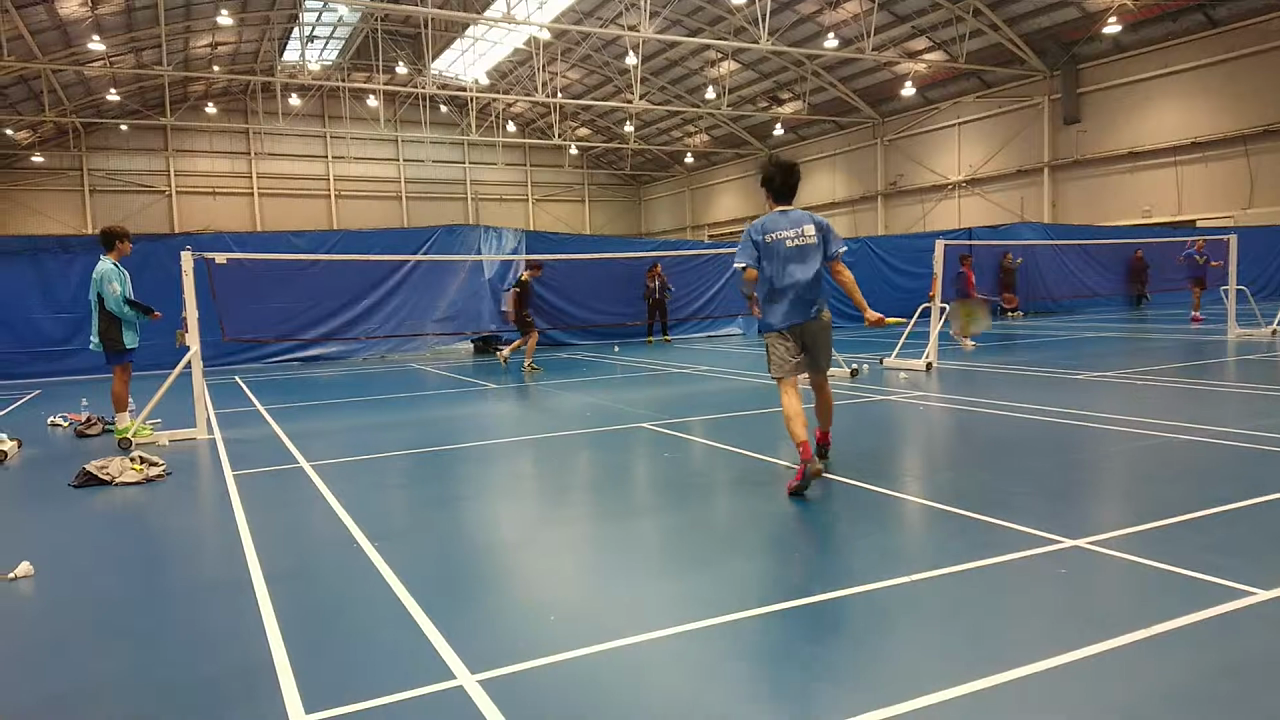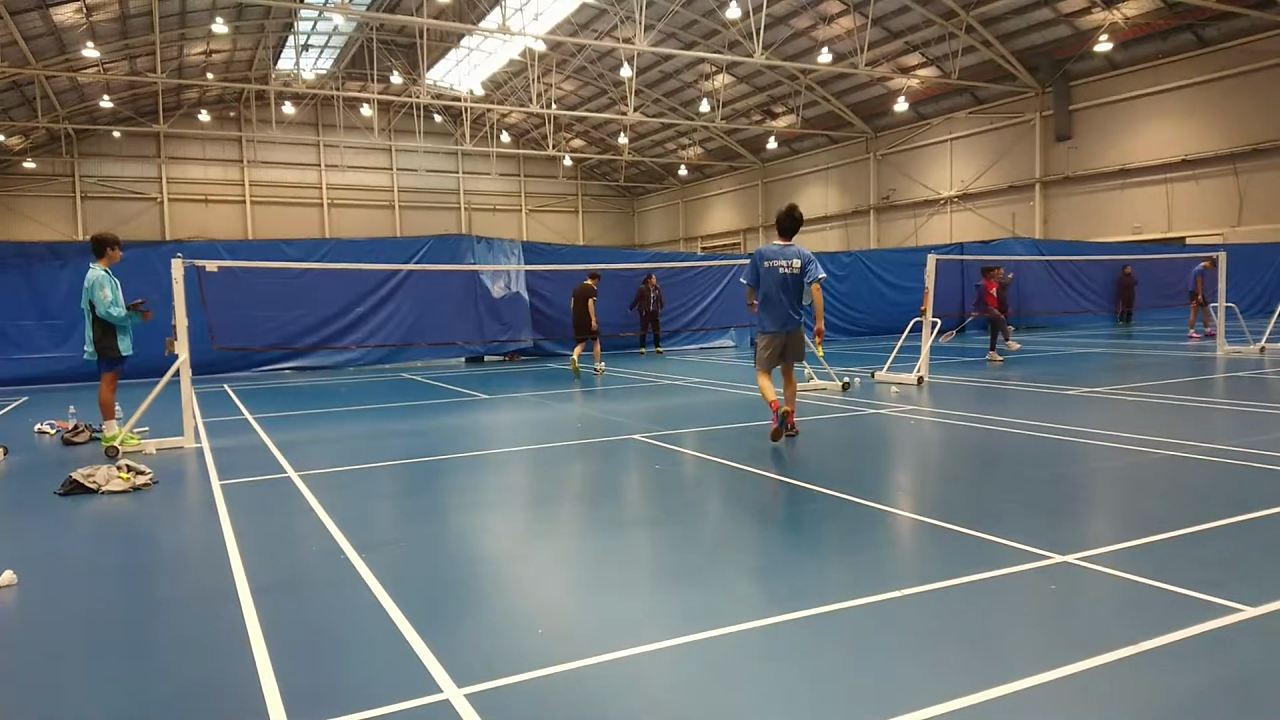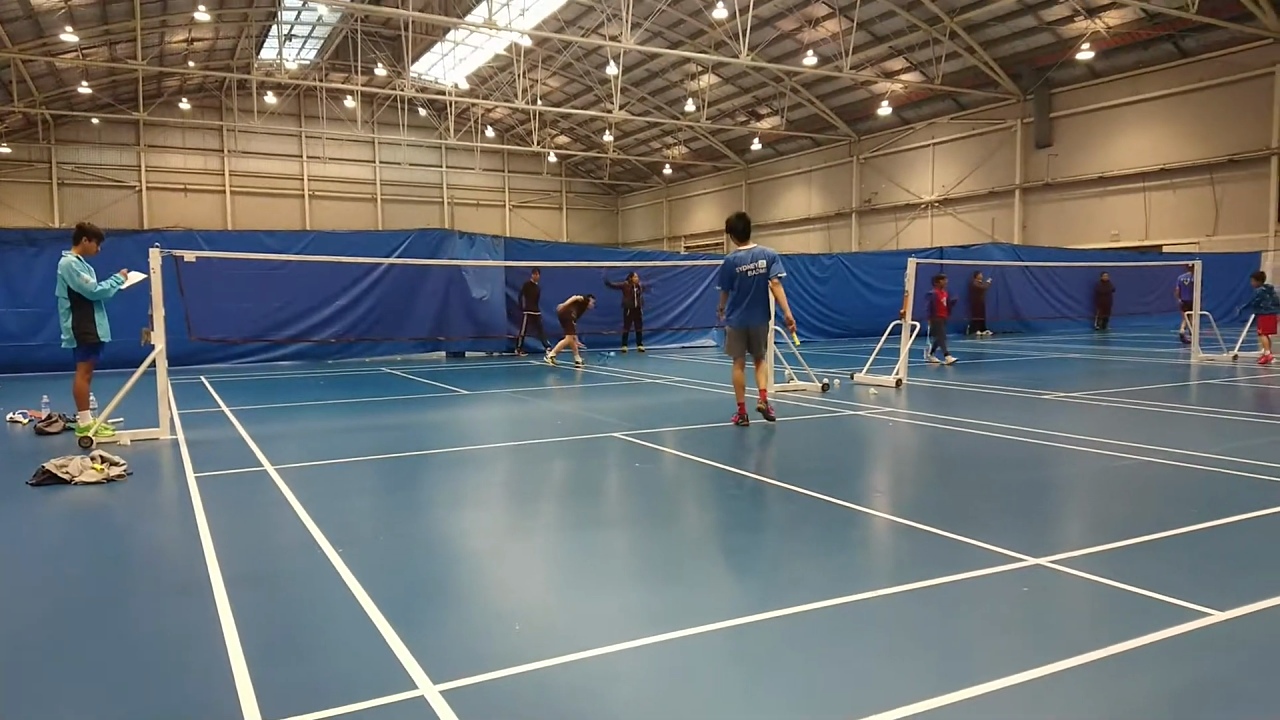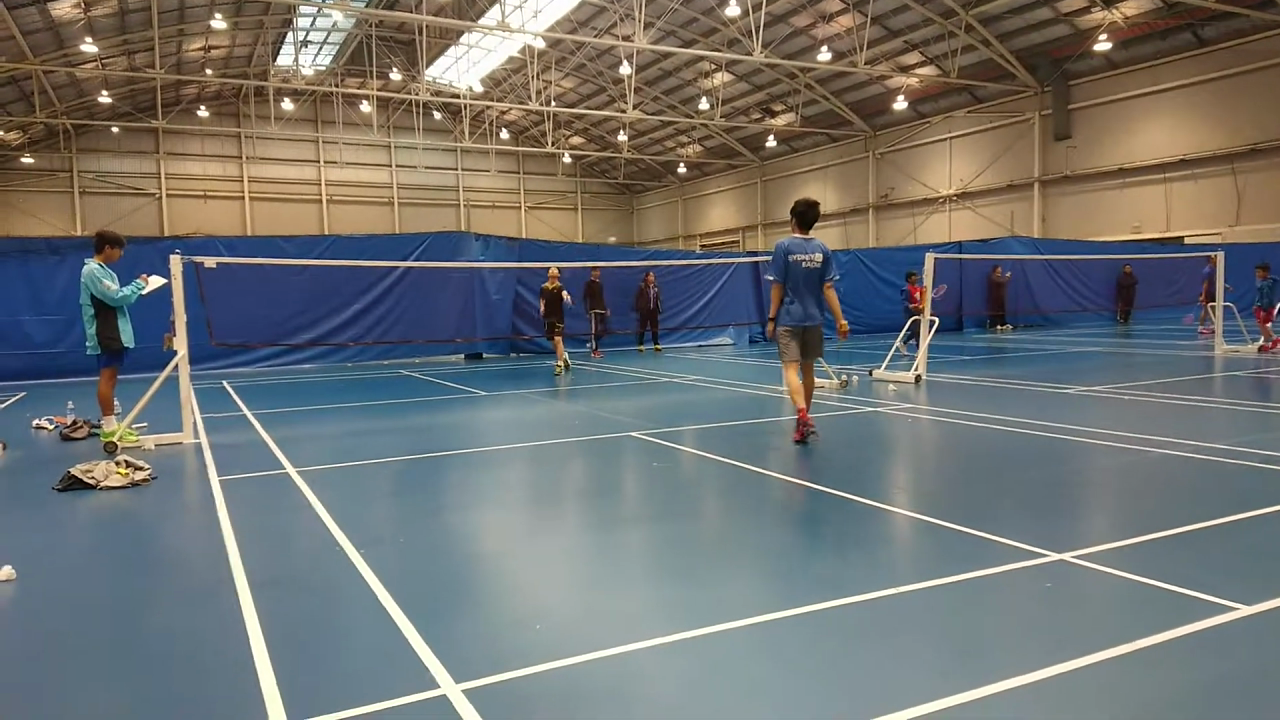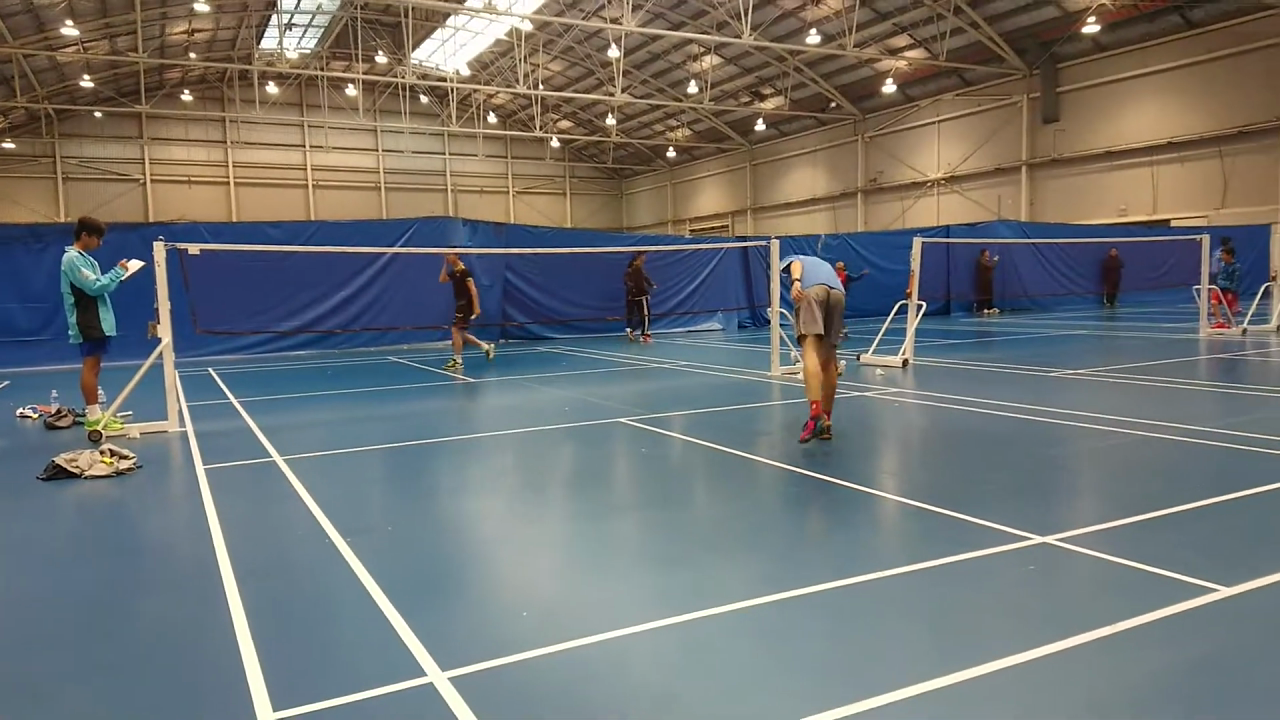
dt=1s
person 1, frame 1
left shoulder: (757, 228)
right shoulder: (818, 224)
left elbow: (750, 276)
right elbow: (839, 271)
left wrist: (750, 296)
right wrist: (865, 310)
left hip: (779, 319)
right hip: (816, 315)
left knee: (789, 389)
right knee: (820, 382)
left ankle: (807, 458)
right ankle: (824, 441)
person 1, frame 2
left shoulder: (761, 254)
right shoulder: (805, 256)
left elbow: (750, 289)
right elbow: (816, 288)
left wrist: (752, 303)
right wrist: (820, 322)
left hip: (768, 326)
right hip: (793, 325)
left knee: (763, 375)
right knee: (787, 372)
left ankle: (778, 410)
right ankle: (790, 422)
person 1, frame 3
left shoulder: (730, 260)
right shoulder: (769, 255)
left elbow: (724, 292)
right elbow: (775, 284)
left wrist: (722, 309)
right wrist: (787, 313)
left hip: (736, 320)
right hip: (760, 319)
left knee: (738, 364)
right knee: (760, 360)
left ankle: (741, 412)
right ankle: (764, 400)
person 1, frame 4
left shoulder: (783, 247)
right shoulder: (823, 250)
left elbow: (777, 287)
right elbow: (828, 288)
left wrist: (771, 319)
right wrist: (840, 319)
left hip: (788, 319)
right hip: (813, 319)
left knee: (791, 370)
right knee: (808, 368)
left ankle: (804, 418)
right ankle: (804, 419)
person 1, frame 5
left shoulder: (793, 260)
left elbow: (796, 264)
left wrist: (796, 281)
left hip: (812, 289)
right hip: (837, 293)
left knee: (811, 349)
right knee: (828, 360)
left ankle: (816, 418)
right ankle: (825, 424)
person 2, frame 1
left shoulder: (114, 268)
right shoulder: (108, 270)
right elbow: (116, 306)
left wrist: (142, 311)
right wrist: (144, 315)
left hip: (123, 332)
right hip: (116, 334)
left knee: (125, 376)
right knee: (120, 376)
left ankle: (125, 420)
right ankle: (122, 425)
person 2, frame 2
left shoulder: (103, 275)
right shoulder: (99, 277)
right elbow: (106, 311)
left wrist: (130, 308)
right wrist: (136, 315)
left hip: (113, 339)
right hip: (107, 340)
left knee: (111, 383)
right knee: (108, 383)
left ankle: (112, 429)
right ankle: (110, 433)
person 2, frame 3
left shoulder: (78, 263)
right shoulder: (70, 264)
left elbow: (90, 292)
right elbow: (93, 291)
left wrist: (115, 284)
right wrist: (117, 279)
left hip: (89, 327)
right hip: (82, 329)
left knee: (86, 373)
right knee: (83, 373)
left ankle: (86, 419)
right ankle: (84, 424)
person 2, frame 4
left shoulder: (101, 270)
right shoulder: (93, 271)
left elbow: (113, 298)
right elbow: (116, 297)
left wrist: (136, 289)
right wrist: (139, 284)
left hip: (114, 333)
right hip: (106, 334)
left knee: (110, 379)
right knee: (107, 379)
left ankle: (111, 425)
right ankle: (108, 429)
person 2, frame 5
left shoulder: (82, 258)
right shoulder: (73, 259)
right elbow: (94, 287)
left wrist: (116, 276)
right wrist: (118, 271)
left hip: (96, 322)
right hip: (88, 323)
left knee: (94, 367)
right knee: (90, 367)
left ankle: (95, 413)
right ankle: (93, 417)
